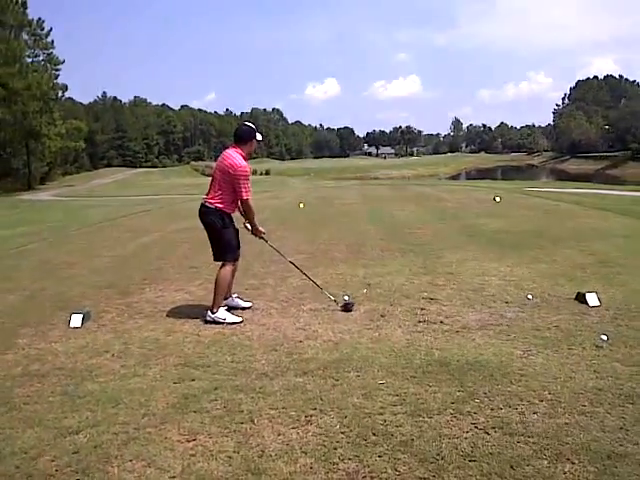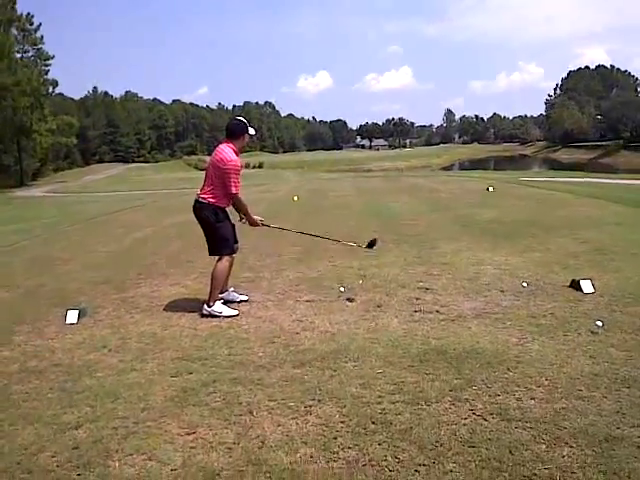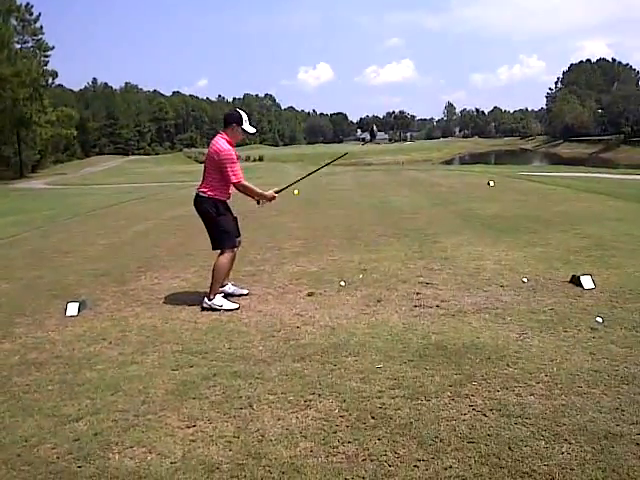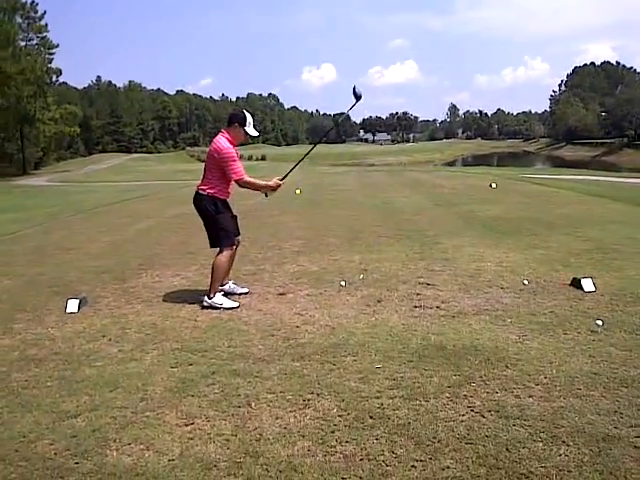
dt=0.3s
person 1, frame 1
left shoulder: (228, 154)
right shoulder: (241, 165)
right elbow: (245, 201)
left wrist: (245, 216)
right wrist: (255, 227)
left hip: (216, 211)
right hip: (216, 214)
left knee: (233, 256)
right knee: (229, 260)
left ankle: (227, 298)
right ankle: (215, 311)
person 1, frame 2
left shoulder: (223, 150)
right shoulder: (231, 160)
right elbow: (235, 196)
left wrist: (240, 212)
right wrist: (250, 217)
left hip: (211, 206)
right hip: (210, 209)
left knee: (232, 248)
right knee: (226, 254)
left ankle: (224, 291)
right ankle: (211, 304)
person 1, frame 3
left shoulder: (222, 143)
right shoulder: (224, 149)
left elbow: (236, 180)
right elbow: (239, 184)
left wrist: (257, 194)
right wrist: (264, 195)
left hip: (215, 201)
right hip: (211, 203)
left knee: (234, 242)
right knee: (228, 248)
left ankle: (224, 285)
right ankle: (212, 298)
person 1, frame 4
left shoulder: (225, 143)
right shoulder: (224, 147)
left elbow: (240, 176)
right elbow: (242, 181)
left wrist: (264, 186)
right wrist: (268, 185)
left hip: (216, 199)
right hip: (209, 200)
left knee: (234, 241)
right knee: (226, 246)
left ankle: (223, 283)
right ankle: (212, 296)
